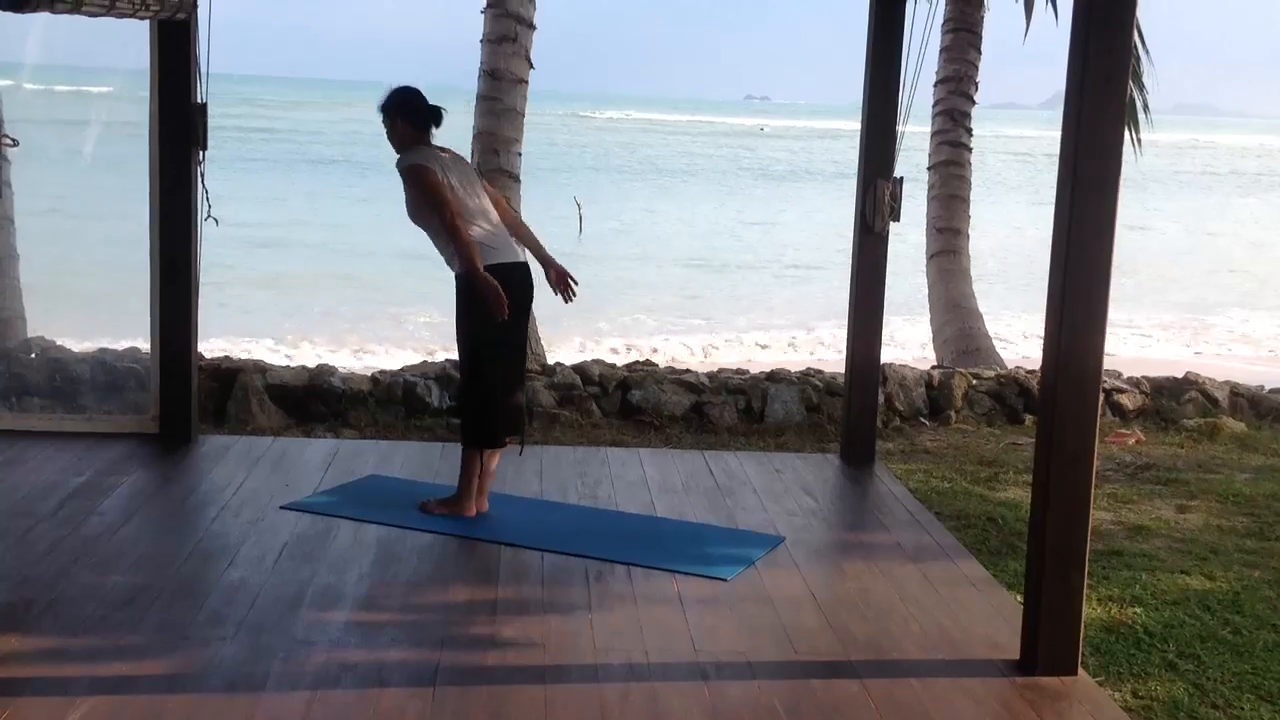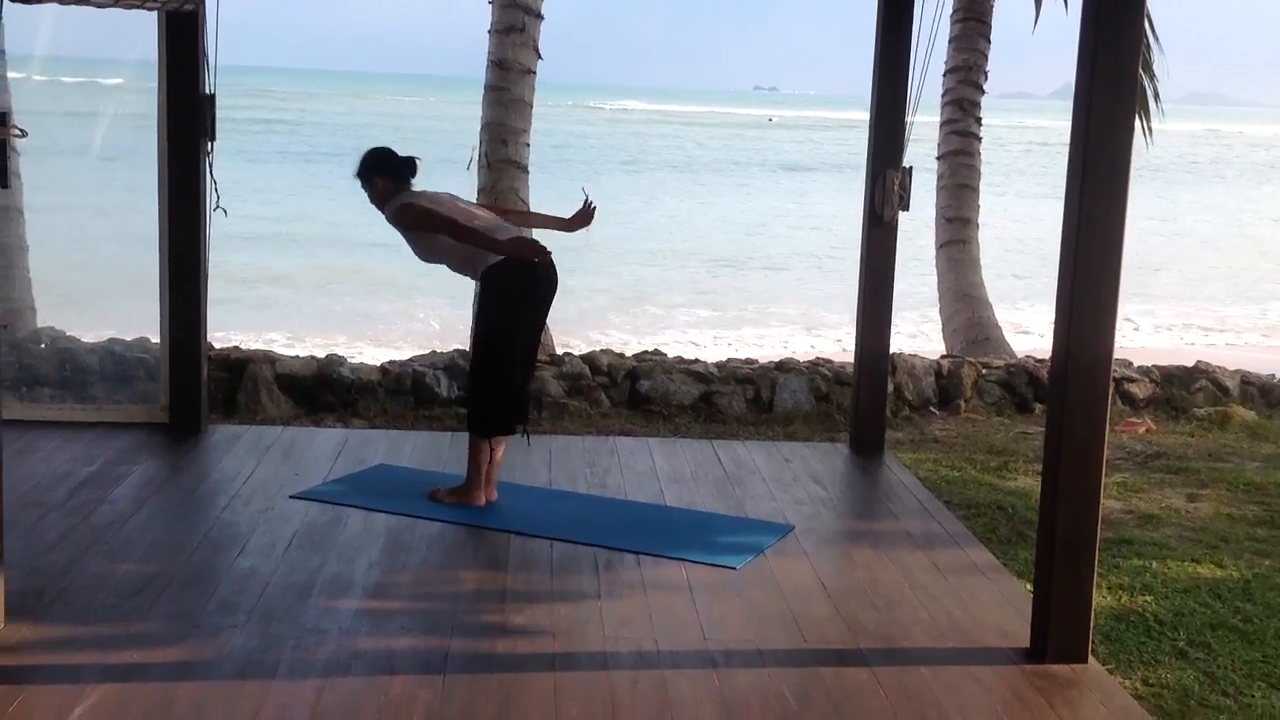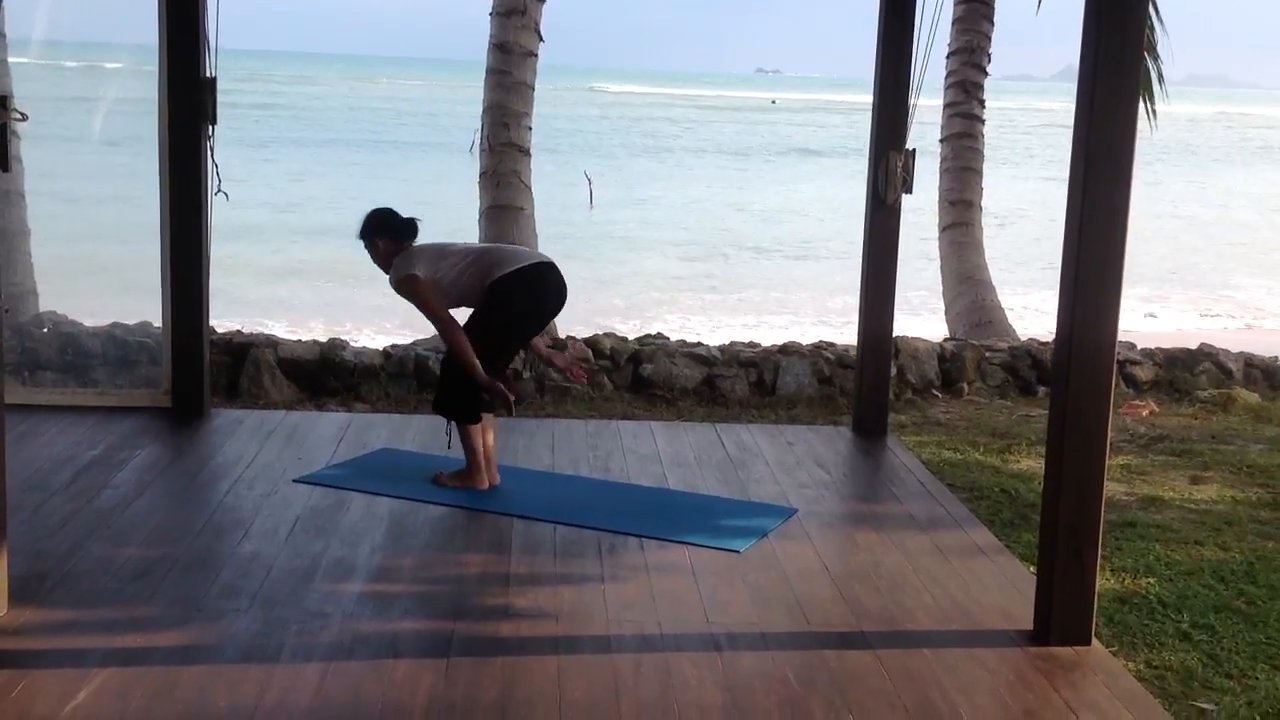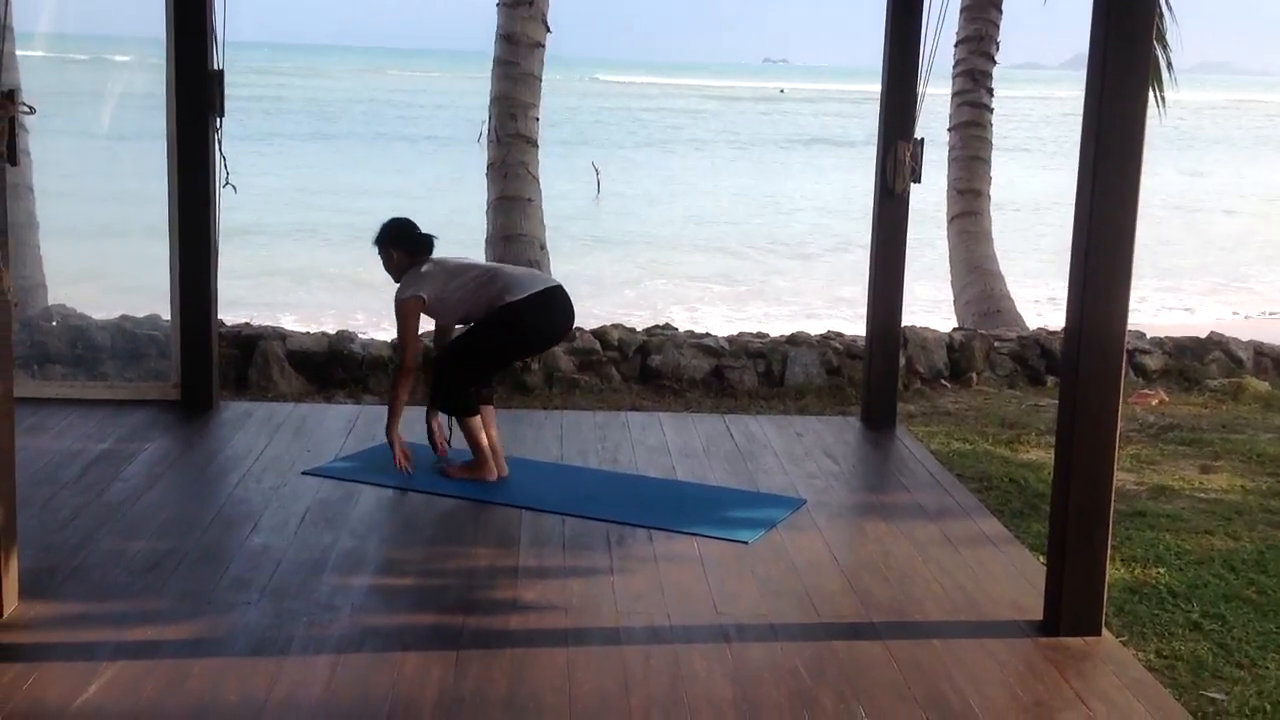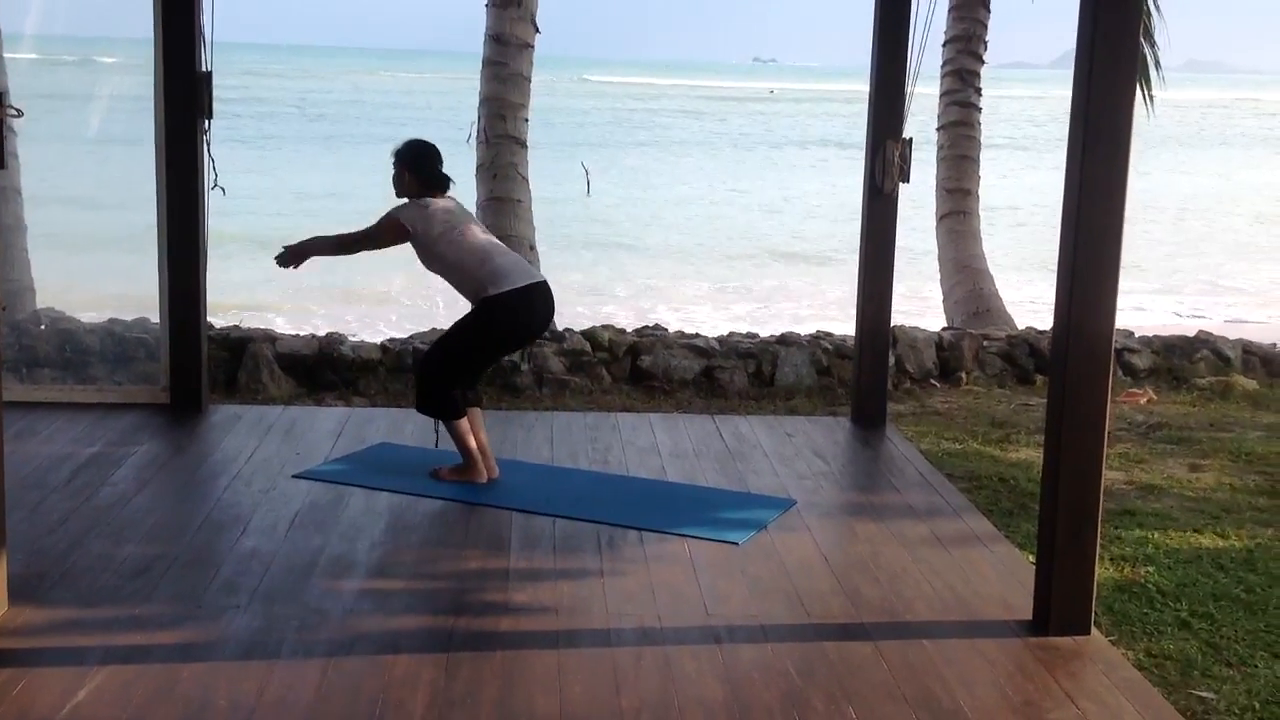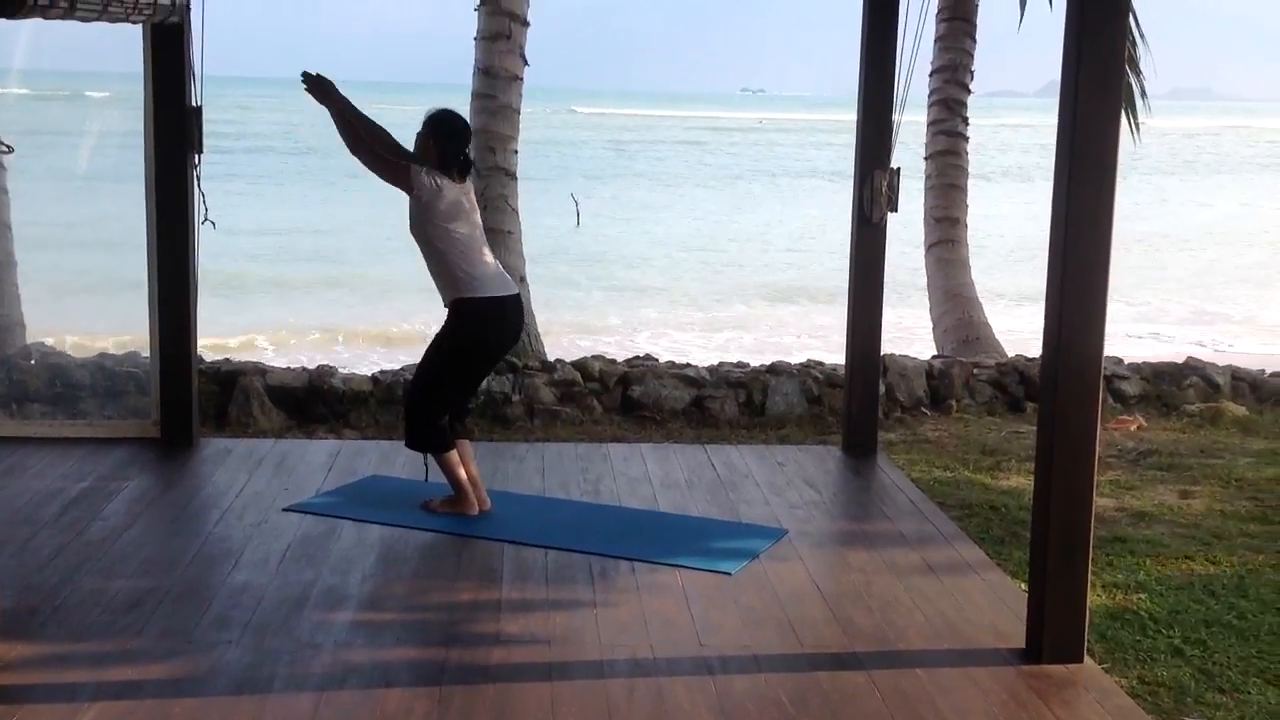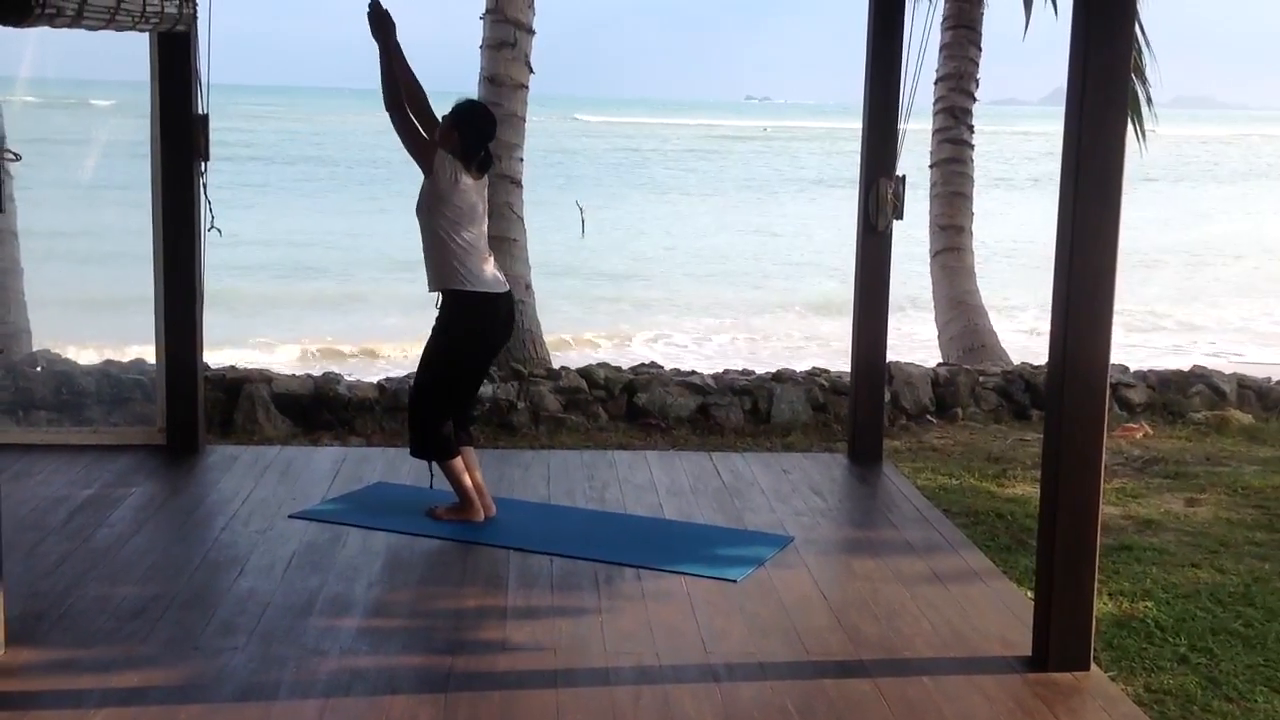
dt=0.5s
person 1, frame 1
left shoulder: (412, 163)
right shoulder: (452, 160)
left elbow: (452, 221)
right elbow: (506, 214)
left wrist: (479, 278)
right wrist: (548, 262)
left hip: (486, 280)
right hip: (515, 271)
left knee: (481, 389)
right knee: (500, 385)
left ankle: (464, 500)
right ankle: (478, 495)
person 1, frame 2
left shoulder: (399, 209)
right shoulder: (433, 198)
left elbow: (452, 229)
right elbow: (502, 213)
left wrist: (502, 248)
right wrist: (564, 224)
left hip: (509, 273)
right hip: (538, 267)
left knee: (488, 383)
right knee: (507, 378)
left ankle: (472, 489)
right ankle: (487, 484)
person 1, frame 3
left shoulder: (403, 273)
right shoulder: (429, 255)
left elbow: (449, 329)
left wrist: (484, 380)
right wrist: (546, 354)
left hip: (522, 286)
right hip: (548, 279)
left knee: (459, 373)
right knee: (475, 368)
left ankle: (475, 473)
right ankle: (488, 468)
person 1, frame 4
left shoulder: (409, 290)
right shoulder: (440, 271)
left elbow: (408, 366)
right elbow: (444, 345)
left wrist: (392, 431)
right wrist: (433, 416)
left hip: (530, 310)
right hip: (556, 304)
left knee: (448, 373)
right knee: (470, 365)
left ankle: (483, 465)
right ankle: (495, 459)
person 1, frame 5
left shoulder: (415, 214)
right shoulder: (442, 205)
left elbow: (355, 242)
right elbow: (369, 236)
left wrist: (306, 248)
right wrist: (316, 245)
left hip: (510, 306)
right hip: (537, 298)
left knee: (435, 371)
right knee: (457, 368)
left ankle: (473, 467)
right ankle: (485, 461)
person 1, frame 6
left shoulder: (427, 185)
right shoulder: (459, 181)
left elbow: (364, 148)
right elbow: (390, 146)
left wrist: (332, 103)
right wrist: (339, 102)
left hip: (479, 312)
right hip: (507, 308)
left knee: (424, 401)
right knee: (448, 399)
left ankle: (464, 499)
right ankle: (475, 492)
person 1, frame 7
left shoulder: (443, 171)
right shoulder: (473, 173)
left elbow: (400, 112)
right elbow: (420, 109)
left wrist: (385, 44)
right wrist: (393, 46)
left hip: (469, 309)
right hip: (496, 306)
left knee: (427, 408)
right knee: (452, 406)
left ankle: (470, 504)
right ankle: (479, 497)
